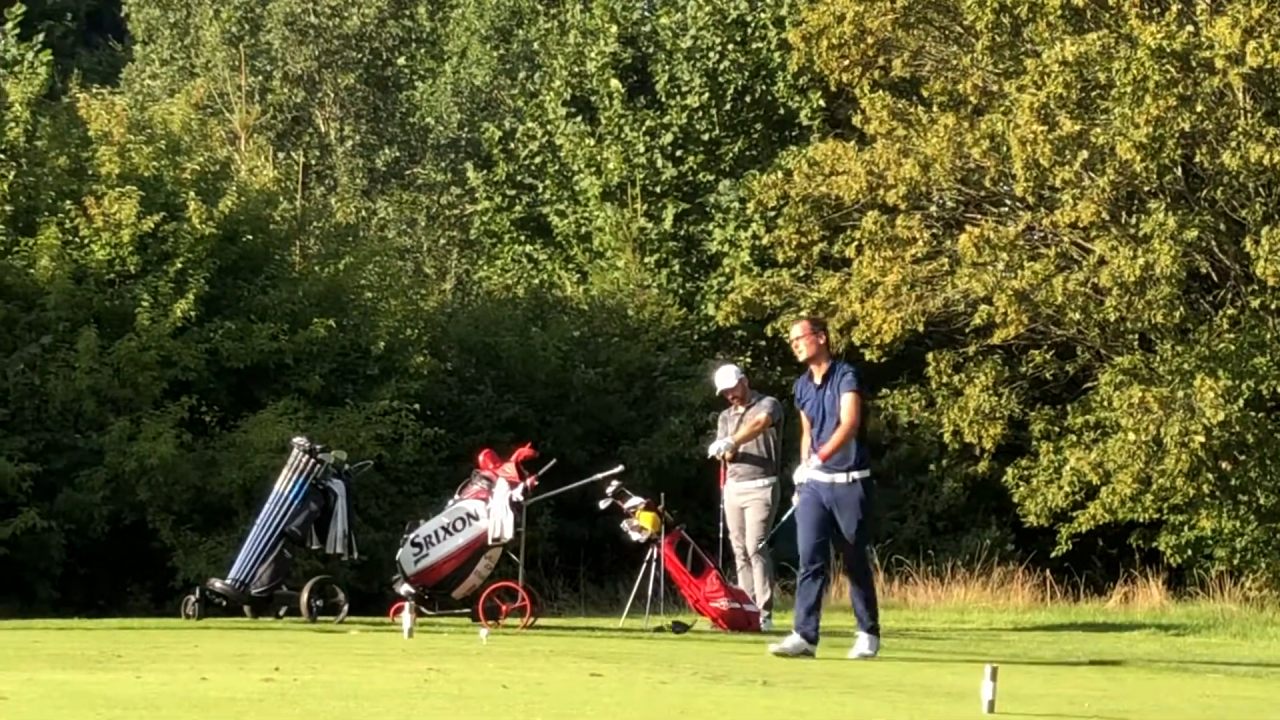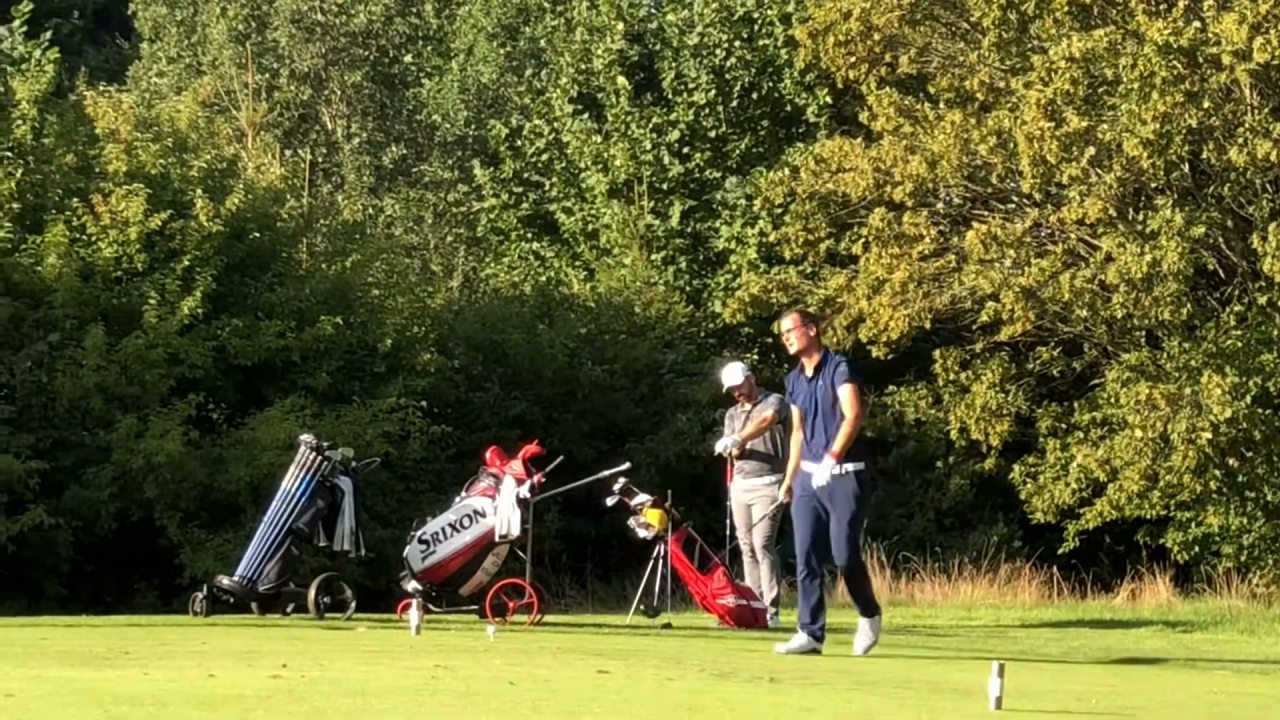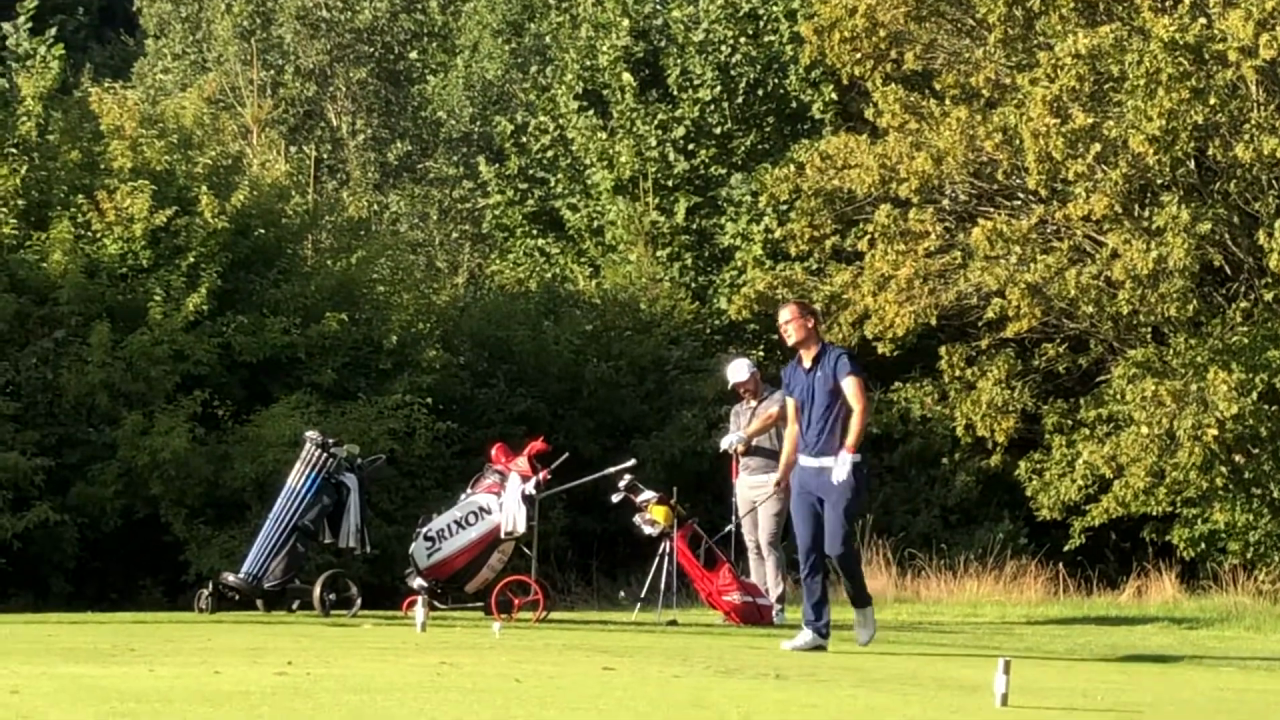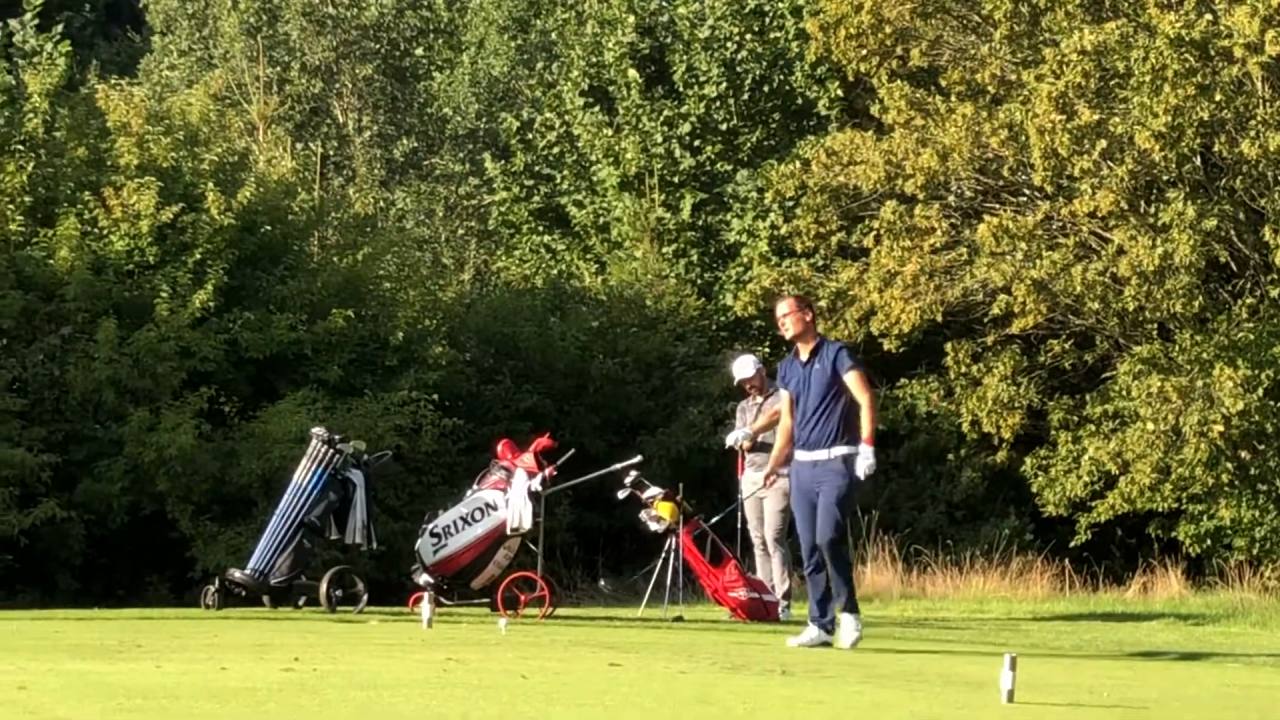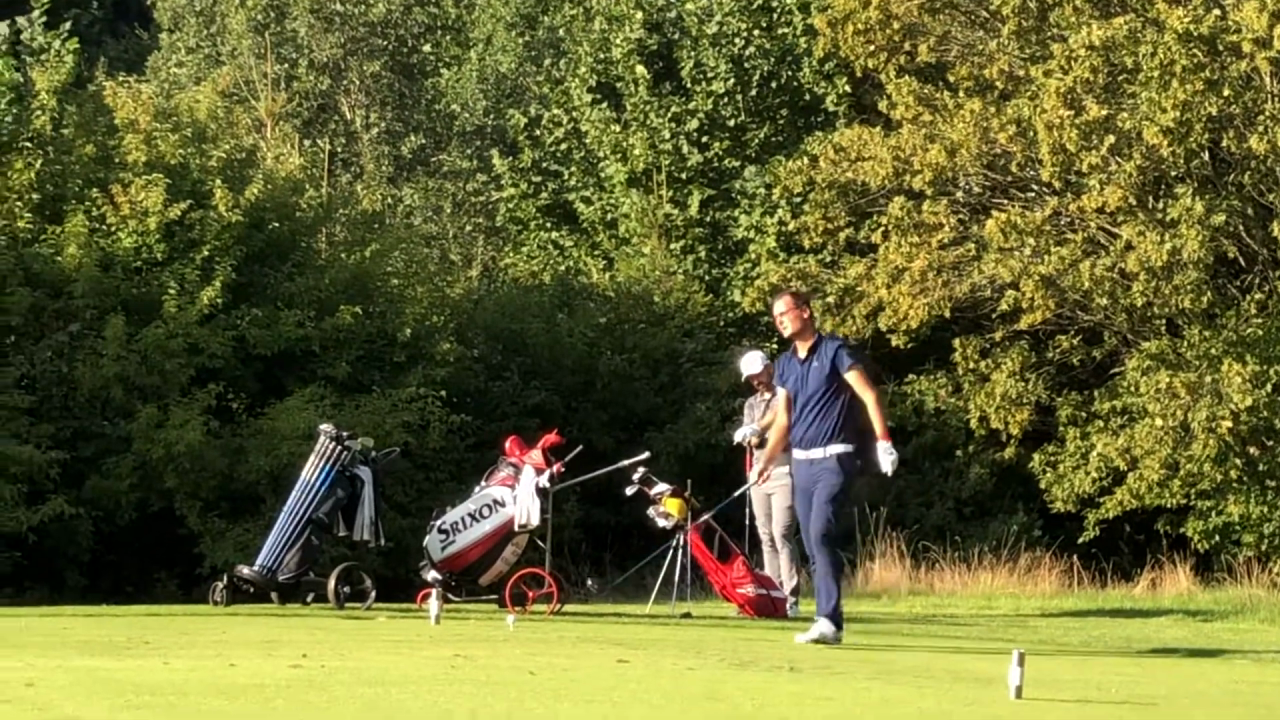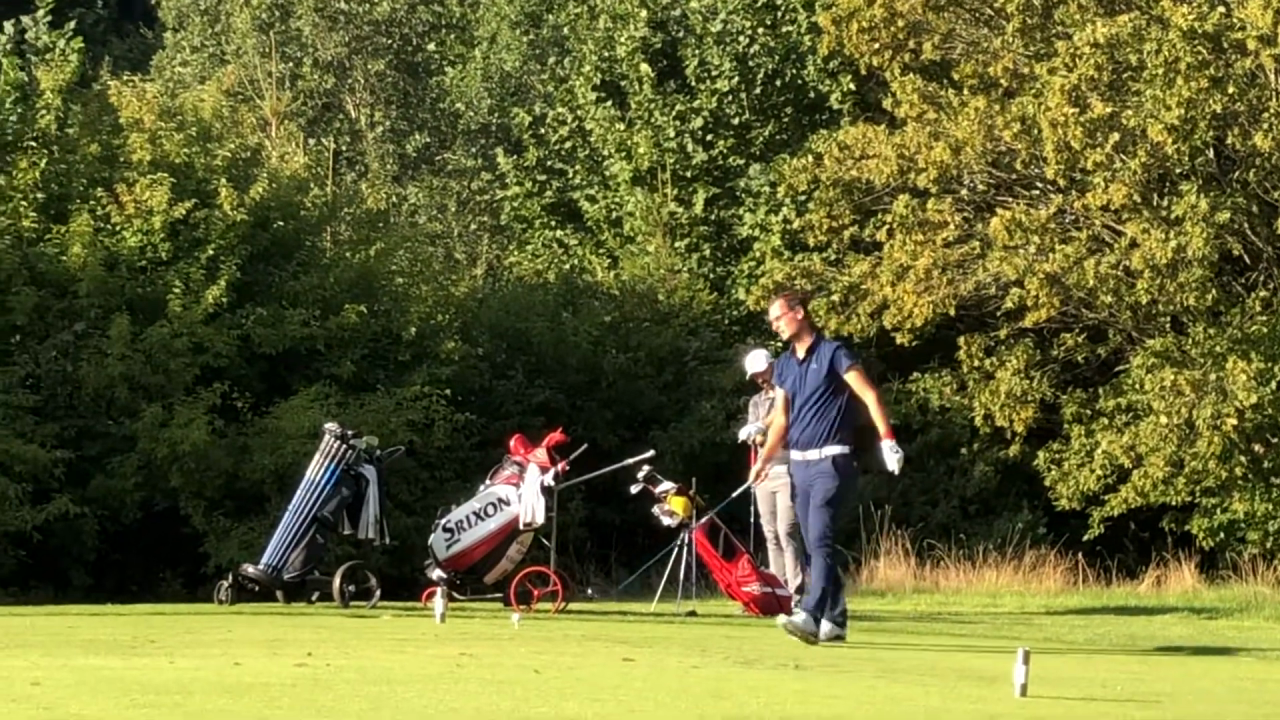
dt=0.1s
person 1, frame 1
left shoulder: (846, 376)
right shoulder: (802, 386)
left elbow: (849, 424)
left wrist: (820, 459)
right wrist: (802, 475)
left hip: (849, 482)
right hip: (815, 484)
left knee: (855, 561)
right knee: (808, 557)
left ankle: (868, 632)
right ankle: (804, 635)
person 1, frame 2
left shoulder: (840, 367)
right shoulder: (793, 380)
left elbow: (854, 416)
left wrist: (831, 458)
right wrist: (790, 476)
left hip: (844, 476)
right hip: (808, 478)
left knee: (844, 555)
right knee: (806, 555)
left ankle: (869, 615)
right ankle: (810, 632)
person 1, frame 3
left shoulder: (838, 359)
right shoulder: (791, 372)
left elbow: (860, 407)
left wrist: (848, 452)
right wrist: (784, 469)
left hip: (841, 469)
right hip: (806, 471)
left knee: (838, 546)
right knee: (807, 552)
left ankle: (862, 605)
right ankle: (817, 628)
person 1, frame 4
left shoulder: (836, 354)
right shoulder: (786, 366)
left elbow: (866, 400)
left wrist: (866, 445)
right wrist: (774, 463)
left hip: (837, 462)
right hip: (802, 465)
left knee: (827, 537)
right knee: (809, 548)
left ankle: (848, 610)
right ankle: (821, 624)
person 1, frame 5
left shoulder: (834, 351)
right shoulder: (784, 363)
left elbow: (869, 395)
left wrist: (883, 439)
right wrist: (766, 460)
left hip: (833, 459)
right hip: (801, 463)
left knee: (822, 535)
right knee: (814, 545)
left ankle: (826, 617)
right ankle: (831, 622)
person 1, frame 6
left shoulder: (832, 352)
right shoulder: (783, 364)
left elbow: (870, 395)
left wrist: (887, 438)
right wrist: (764, 459)
left hip: (831, 461)
right hip: (799, 464)
left knee: (820, 538)
right knee: (815, 545)
left ankle: (811, 616)
right ankle: (833, 620)
person 2, frame 1
left shoulder: (768, 404)
right shoulder: (725, 417)
left elbow: (758, 423)
right elbow: (727, 455)
left wrist: (731, 441)
right wrist: (727, 451)
left hip: (761, 487)
right hip: (733, 488)
left knee: (756, 549)
right knee: (740, 551)
left ankle: (764, 614)
person 2, frame 2
left shoulder: (774, 401)
right shoulder: (732, 414)
left elbow: (766, 421)
right elbow: (733, 452)
left wrist: (738, 438)
right wrist: (733, 447)
left hip: (768, 484)
right hip: (740, 485)
left knee: (762, 545)
right knee: (747, 548)
left ankle: (771, 610)
person 2, frame 3
left shoulder: (779, 399)
right shoulder: (737, 411)
left elbow: (771, 418)
right elbow: (738, 448)
left wrist: (743, 435)
right wrist: (740, 444)
left hip: (772, 480)
right hip: (745, 481)
left knee: (768, 542)
right knee: (752, 545)
left ankle: (777, 607)
person 2, frame 4
left shoulder: (783, 395)
right shoulder: (743, 407)
left elbow: (776, 414)
right elbow: (744, 444)
left wrist: (749, 431)
right wrist: (746, 441)
left hip: (778, 477)
right hip: (751, 477)
left knee: (774, 539)
right knee: (758, 541)
left ankle: (782, 604)
person 2, frame 5
right shoulder: (751, 403)
right elbow: (752, 442)
left wrist: (756, 427)
right wrist: (754, 438)
left hip: (786, 473)
left knee: (781, 535)
right knee: (766, 537)
left ankle: (791, 599)
person 2, frame 6
right shoulder: (755, 402)
right elbow: (756, 439)
left wrist: (761, 425)
right wrist: (758, 435)
left hip: (790, 471)
right hip: (764, 472)
left knee: (787, 532)
right knee: (771, 535)
left ankle: (796, 596)
